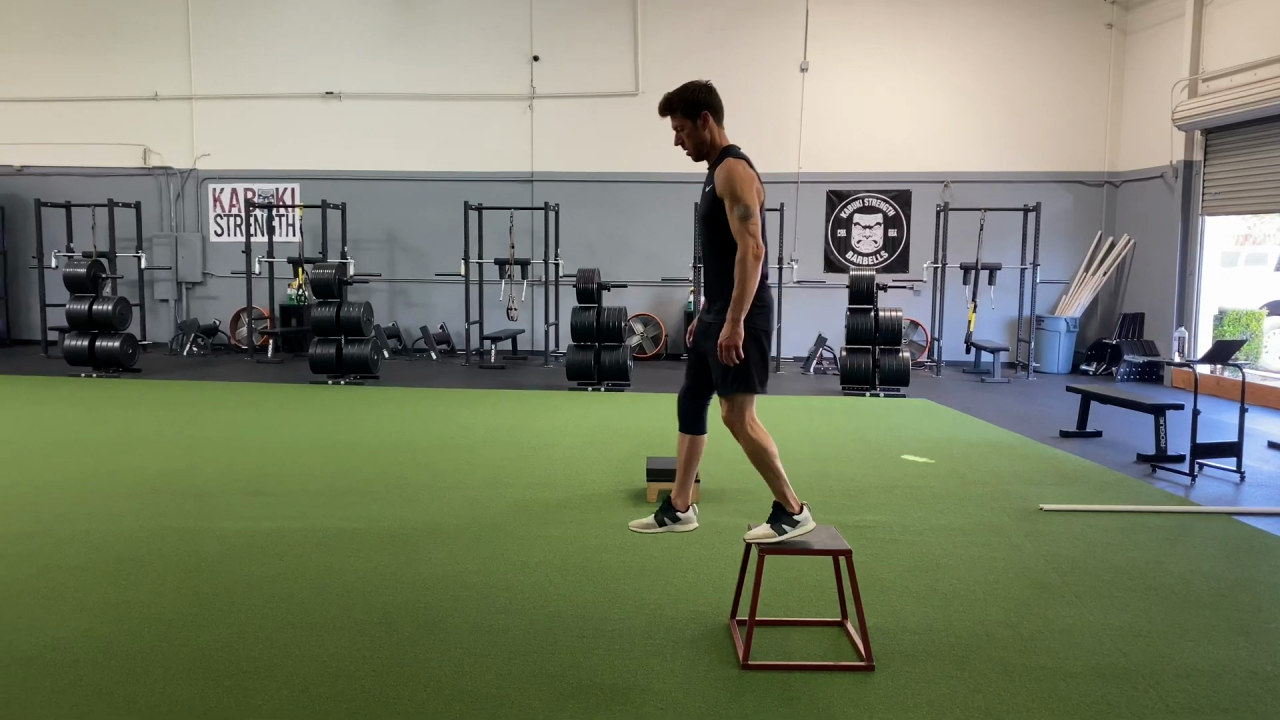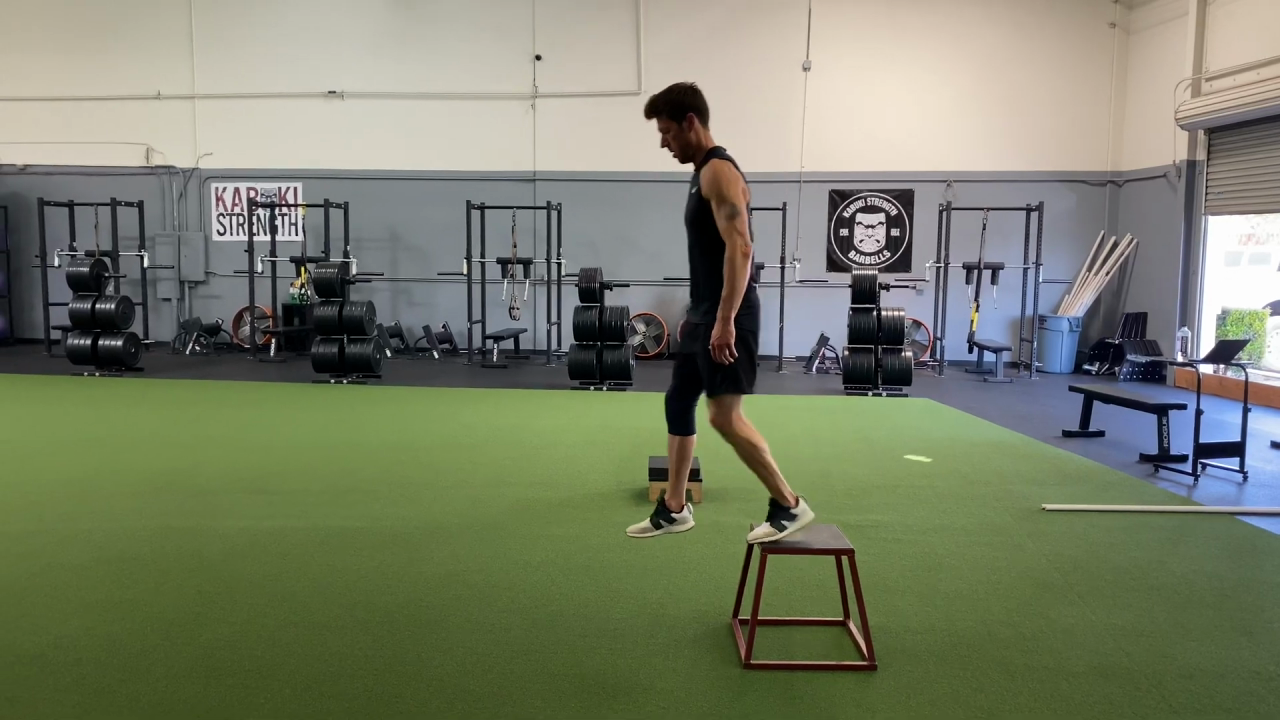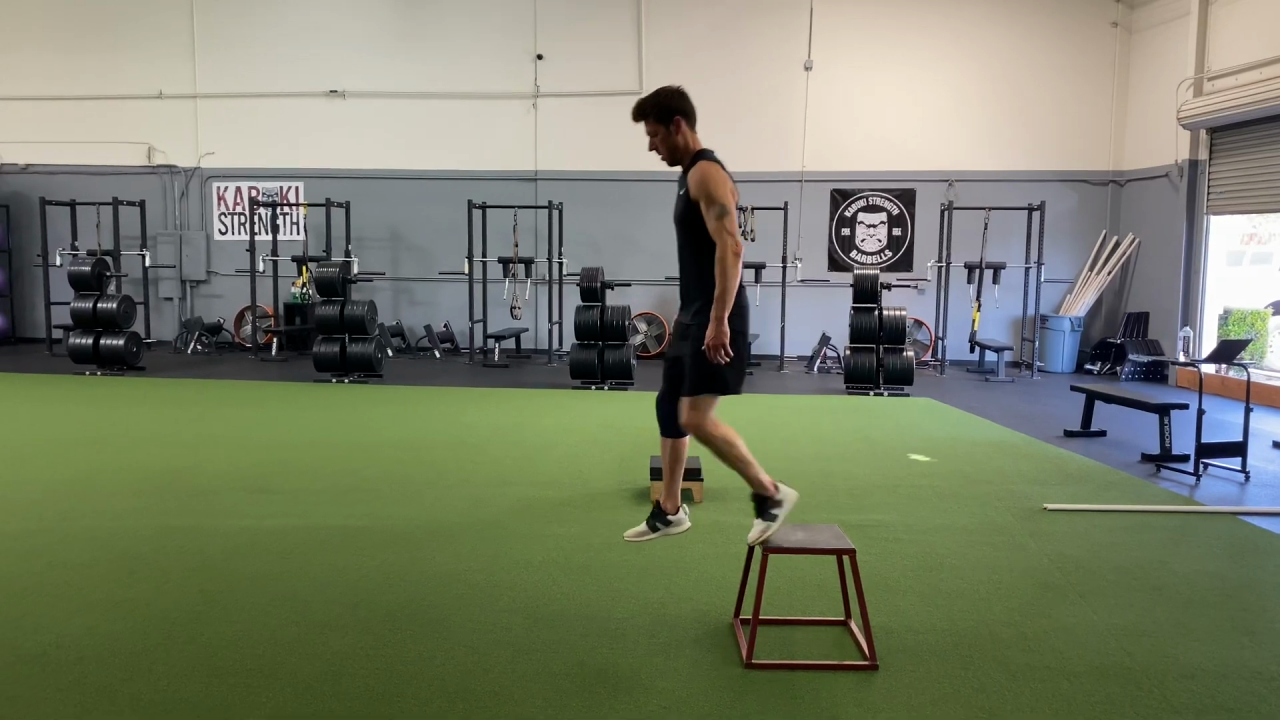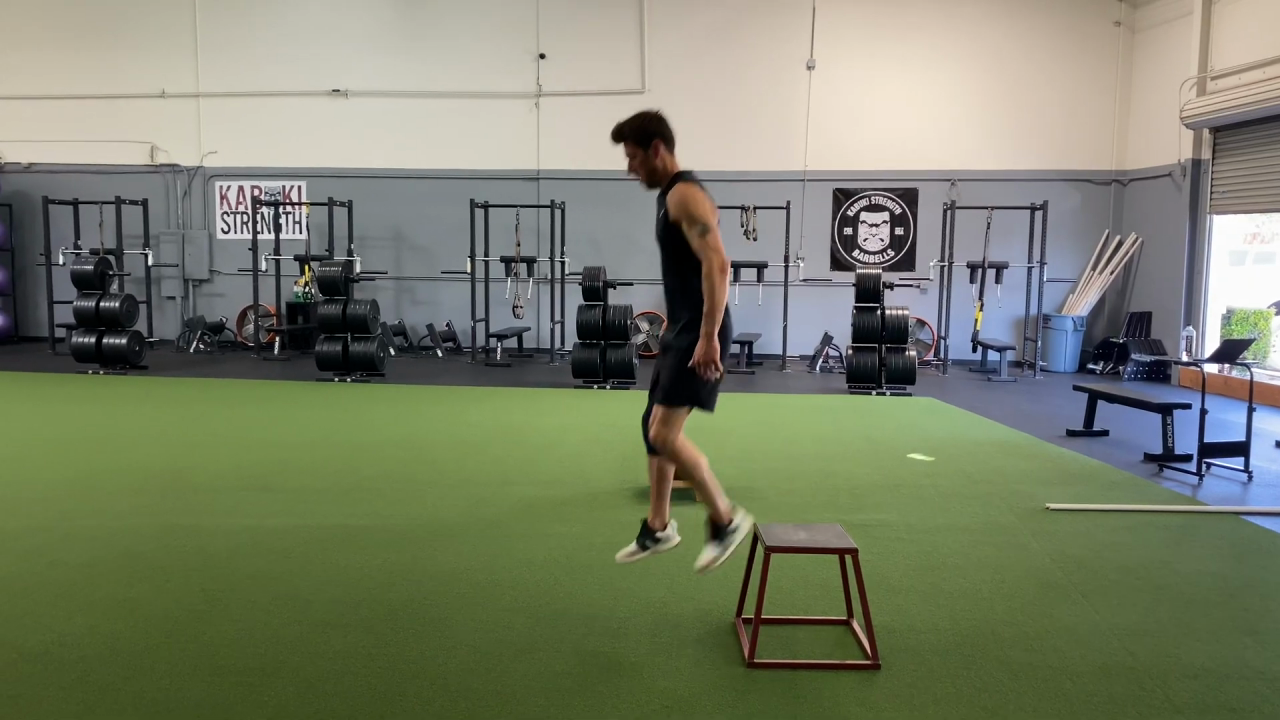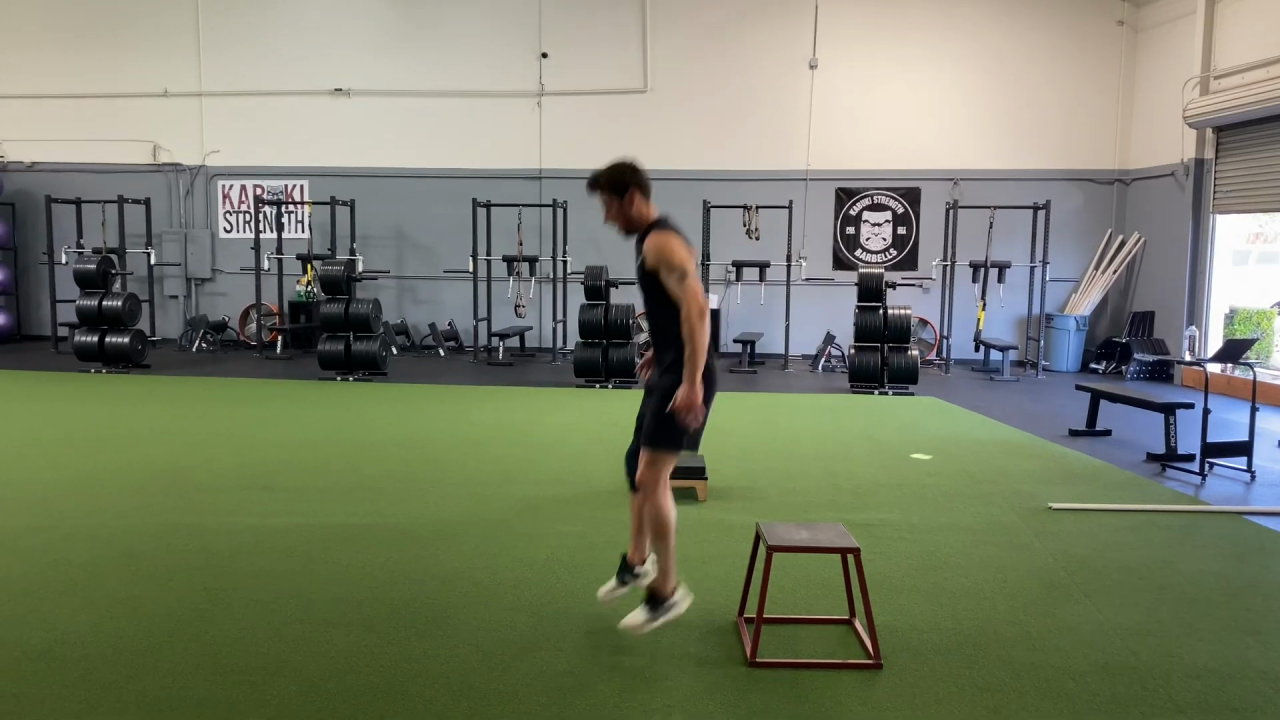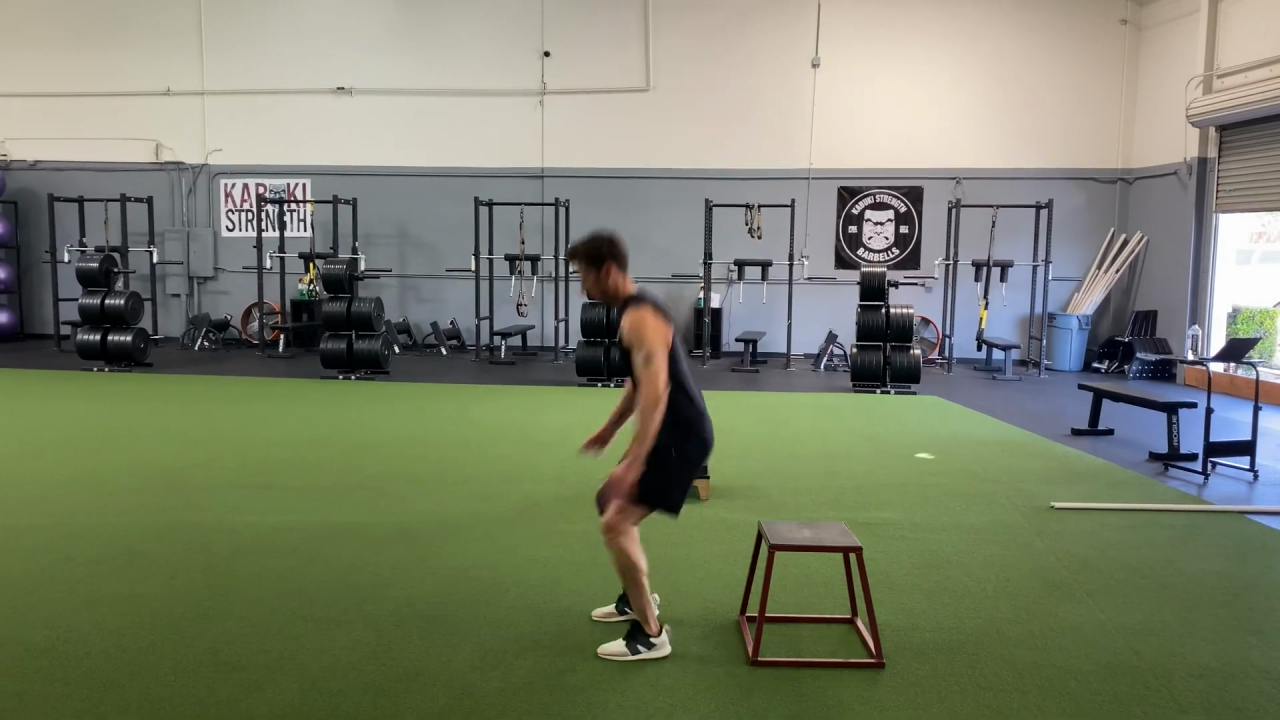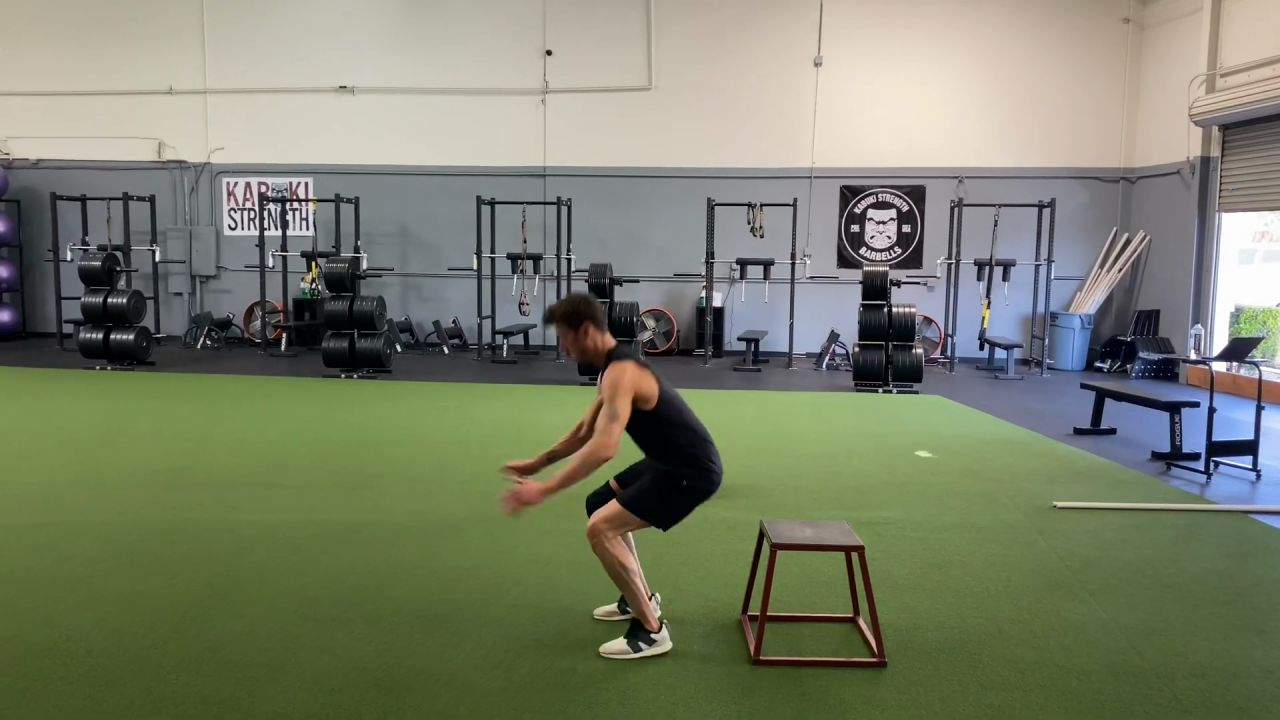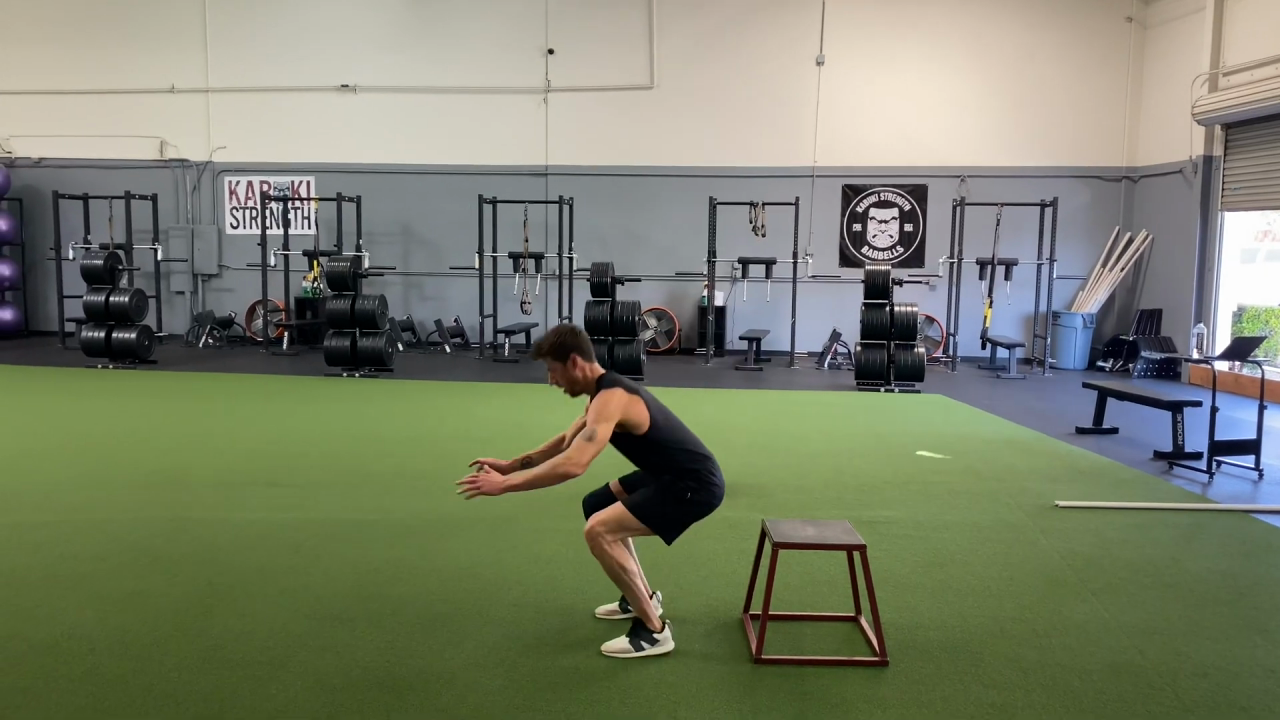
dt=0.1s
person 1, frame 1
left shoulder: (733, 170)
right shoulder: (717, 171)
left elbow: (752, 250)
left wrist: (736, 322)
left hip: (739, 316)
right hip: (717, 314)
left knee: (738, 417)
right knee: (689, 405)
left ankle: (792, 512)
right ankle: (678, 508)
person 1, frame 2
left shoulder: (717, 171)
right shoulder: (703, 173)
left elbow: (739, 249)
left wrist: (726, 320)
left hip: (726, 316)
right hip: (704, 314)
left knee: (724, 417)
right knee: (677, 404)
left ankle: (788, 504)
right ankle: (673, 509)
person 1, frame 3
left shoulder: (704, 174)
right shoulder: (692, 175)
left elbow: (730, 250)
left wrist: (718, 322)
left hip: (716, 320)
right hip: (693, 315)
left knee: (695, 419)
right knee: (668, 409)
left ankle: (771, 495)
right ankle: (667, 513)
person 1, frame 4
left shoulder: (684, 194)
right shoulder: (672, 193)
left elbow: (716, 265)
left wrist: (709, 336)
left hip: (699, 334)
right hip: (683, 330)
left knee: (664, 434)
right knee: (653, 425)
left ankle: (725, 519)
right ankle: (658, 527)
person 1, frame 5
left shoulder: (659, 243)
right shoulder: (656, 240)
left elbow: (696, 311)
left wrist: (692, 384)
right wrist: (655, 355)
left hip: (684, 380)
right hip: (670, 371)
left knee: (650, 478)
right knee: (637, 467)
left ankle: (666, 592)
right ankle: (636, 566)
person 1, frame 6
left shoulder: (638, 318)
right shoulder: (637, 311)
left elbow: (655, 392)
left wrist: (632, 464)
right wrist: (609, 429)
left hip: (679, 440)
right hip: (672, 433)
left knee: (616, 523)
right knee: (611, 502)
left ankle: (650, 634)
right ankle: (633, 598)
person 1, frame 7
left shoulder: (619, 373)
right shoulder: (619, 366)
left elbow: (603, 448)
right elbow: (587, 428)
left wrist: (542, 489)
right wrist: (538, 462)
left hip: (691, 469)
right hip: (674, 461)
left knee: (600, 528)
right knee: (598, 506)
left ankle: (650, 630)
right ankle: (638, 598)
person 1, frame 8
left shoulder: (608, 401)
right shoulder: (608, 391)
left elbow: (572, 465)
right elbow: (567, 442)
left wrist: (505, 486)
right wrist: (510, 466)
left hip: (696, 484)
right hip: (680, 473)
left knee: (598, 531)
right knee: (598, 509)
left ankle: (653, 631)
right ankle: (642, 596)
